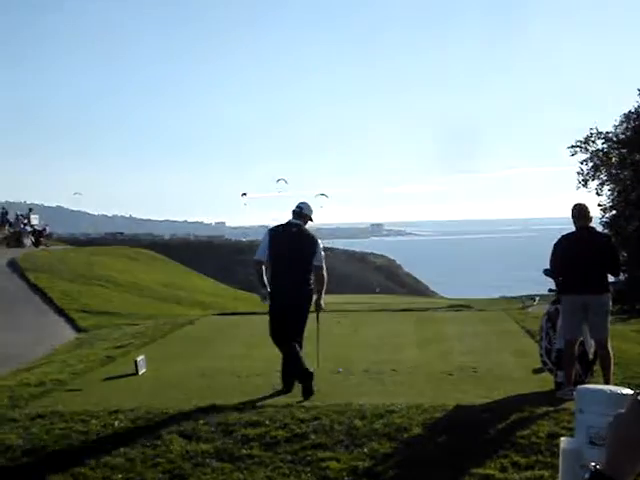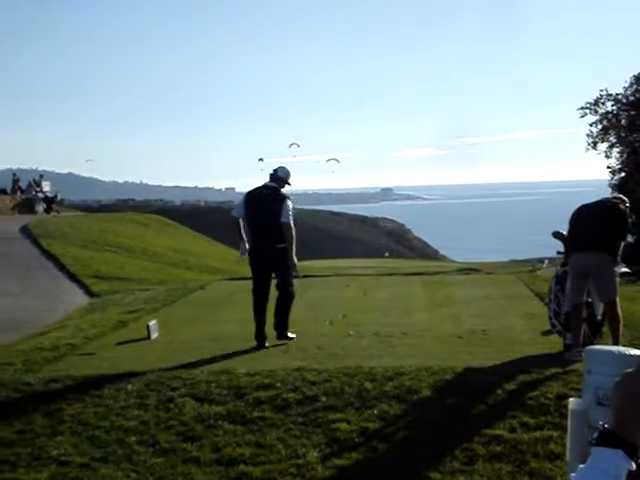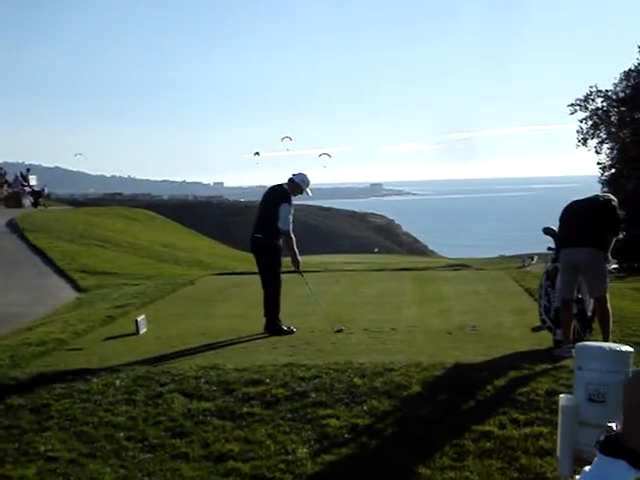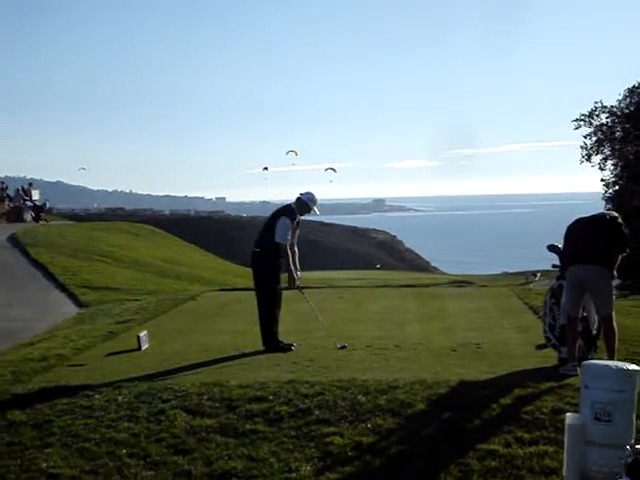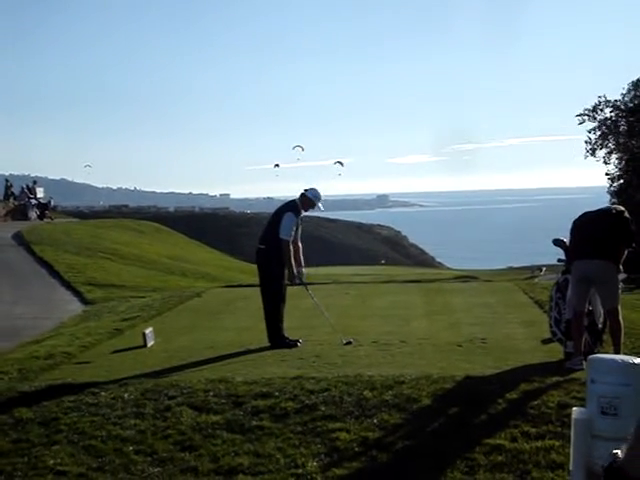
dt=1s
person 1, frame 1
left shoulder: (272, 233)
right shoulder: (312, 240)
left elbow: (259, 263)
right elbow: (320, 272)
left wrist: (264, 287)
right wrist: (320, 297)
left hip: (279, 292)
right hip: (303, 293)
left knee: (280, 337)
right knee: (295, 337)
left ankle: (304, 374)
right ankle: (288, 381)
person 1, frame 2
left shoulder: (249, 196)
right shoulder: (282, 199)
left elbow: (237, 217)
right elbow: (288, 228)
left wrist: (244, 242)
right wrist: (292, 255)
left hip: (256, 250)
right hip: (278, 251)
left knee: (259, 294)
right knee: (286, 290)
left ankle: (260, 337)
right ankle: (281, 330)
person 1, frame 3
left shoulder: (274, 190)
right shoulder: (285, 201)
right elbow: (287, 233)
right wrist: (295, 256)
left hip: (260, 240)
right hip: (267, 243)
left knee: (270, 284)
right knee: (273, 285)
left ankle: (271, 322)
right ankle: (274, 325)
person 1, frame 4
left shoulder: (294, 217)
right shoulder: (286, 217)
left elbow: (292, 247)
right elbow: (284, 249)
left wrist: (296, 271)
right wrist: (291, 275)
left hip: (270, 260)
right hip: (264, 260)
left knee: (273, 301)
right knee: (269, 302)
left ankle: (272, 340)
right ankle: (271, 342)
person 1, frame 5
left shoulder: (296, 212)
right shoulder: (291, 213)
left elbow: (296, 243)
right elbow: (286, 245)
left wrist: (300, 267)
right wrist: (291, 270)
left hip: (274, 256)
right hip: (269, 256)
left knee: (277, 298)
right knee: (274, 299)
left ankle: (278, 336)
right ankle: (277, 339)
person 2, frame 1
left shoulder: (563, 242)
right shoulder: (605, 240)
left elbow: (555, 270)
right elbow: (615, 270)
left hip: (571, 295)
right hip: (598, 295)
left knee: (570, 343)
right knee: (602, 343)
left ankle: (568, 387)
right ankle: (608, 387)
person 2, frame 2
left shoulder: (582, 209)
right shoulder: (619, 209)
right elbow: (620, 237)
right wrist: (615, 259)
left hip: (576, 256)
right hip: (601, 257)
left knee: (576, 304)
right knee: (611, 303)
left ankle: (576, 348)
person 2, frame 3
left shoulder: (571, 207)
right shoulder: (608, 203)
left elbow: (561, 232)
right elbow: (614, 229)
right wrist: (606, 253)
left hip: (566, 252)
right hip: (592, 251)
left knee: (566, 300)
right knee: (601, 299)
left ankle: (567, 344)
right ankle: (607, 344)
person 2, frame 4
left shoulder: (576, 225)
right shoulder: (612, 220)
left elbow: (565, 250)
right elbow: (620, 247)
right wrist: (612, 270)
left hip: (573, 270)
right hip: (598, 270)
left knee: (572, 318)
right knee: (607, 318)
left ankle: (572, 363)
person 2, frame 5
left shoulder: (582, 218)
right shoulder: (620, 215)
left elbow: (572, 245)
right elbow: (625, 244)
right wrist: (617, 265)
left hip: (579, 265)
right hip: (604, 265)
left knee: (578, 313)
right knee: (613, 312)
left ankle: (578, 357)
